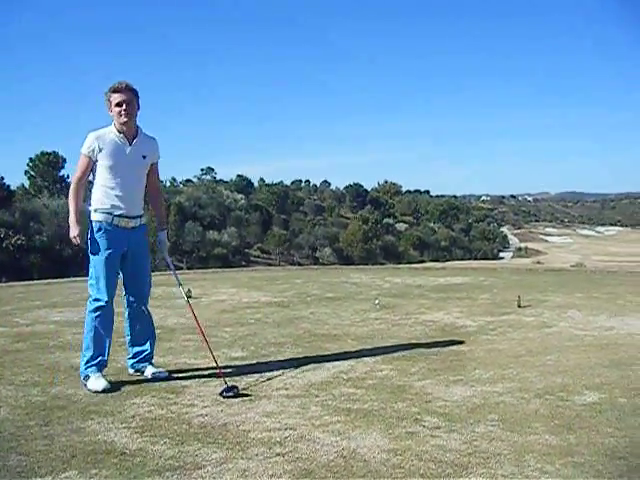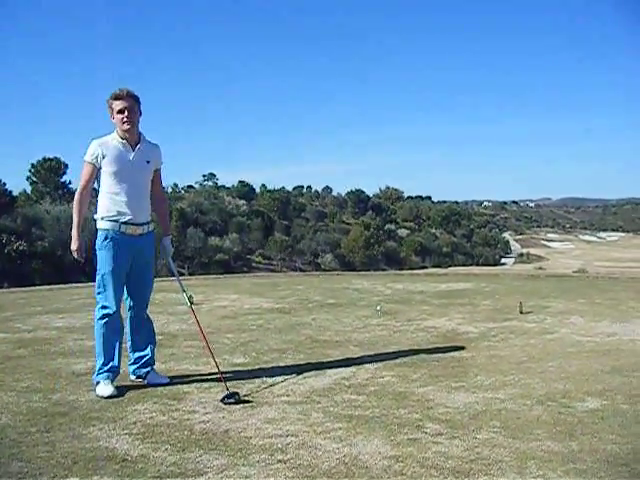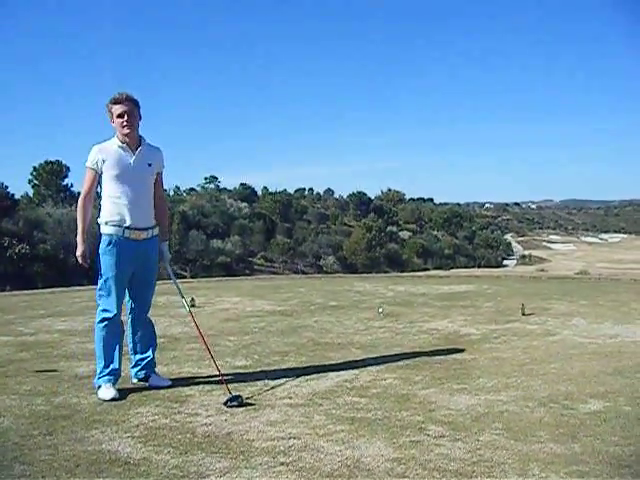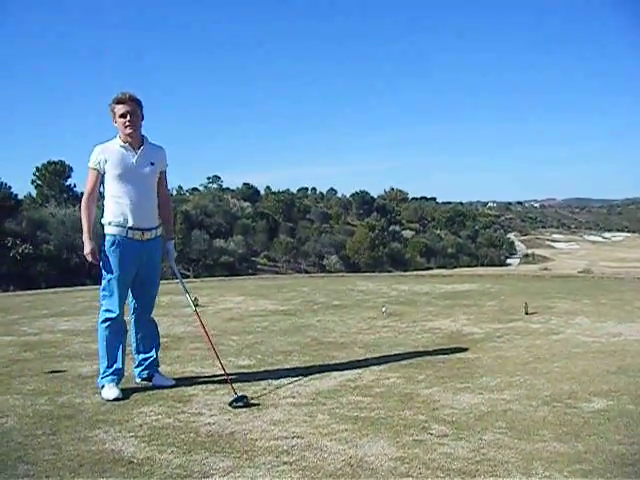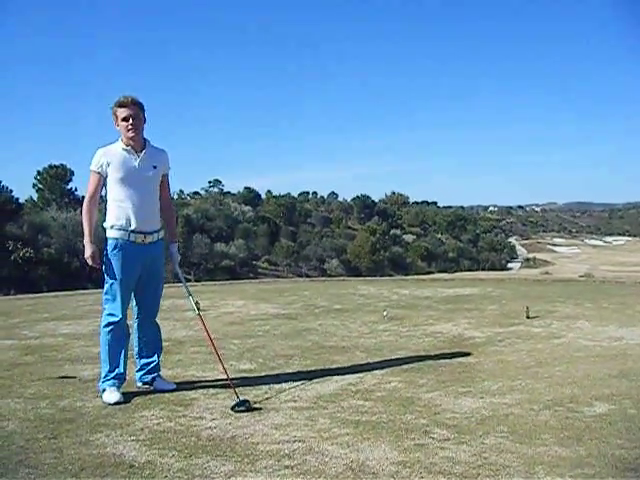
dt=0.2s
person 1, frame 1
left shoulder: (150, 144)
right shoulder: (97, 140)
right elbow: (78, 182)
left wrist: (162, 229)
right wrist: (74, 221)
left hip: (137, 229)
right hip: (105, 228)
left knee: (139, 299)
right knee: (101, 299)
left ankle: (140, 360)
right ankle: (92, 368)
person 1, frame 2
left shoulder: (153, 150)
right shoulder: (100, 147)
right elbow: (83, 191)
left wrist: (166, 235)
right wrist: (75, 234)
left hip: (144, 236)
right hip: (112, 235)
left knee: (139, 306)
right knee: (109, 307)
left ankle: (142, 367)
right ankle: (104, 375)
person 1, frame 3
left shoulder: (155, 154)
right shoulder: (101, 152)
right elbow: (86, 198)
left wrist: (164, 240)
right wrist: (81, 240)
left hip: (148, 240)
right hip: (116, 239)
left knee: (140, 310)
right knee: (110, 311)
left ankle: (143, 369)
right ankle: (106, 378)
person 1, frame 4
left shoulder: (158, 153)
right shoulder: (103, 152)
right elbow: (89, 197)
left wrist: (169, 239)
right wrist: (88, 239)
left hip: (152, 240)
right hip: (119, 239)
left knee: (144, 309)
right knee: (112, 311)
left ankle: (147, 369)
right ankle: (109, 378)
person 1, frame 5
left shoulder: (160, 156)
right shoulder: (105, 156)
right elbow: (90, 200)
left wrist: (173, 242)
right wrist: (88, 242)
left hip: (154, 243)
right hip: (121, 243)
left knee: (148, 314)
right knee: (115, 315)
left ankle: (148, 373)
right ankle: (110, 381)
